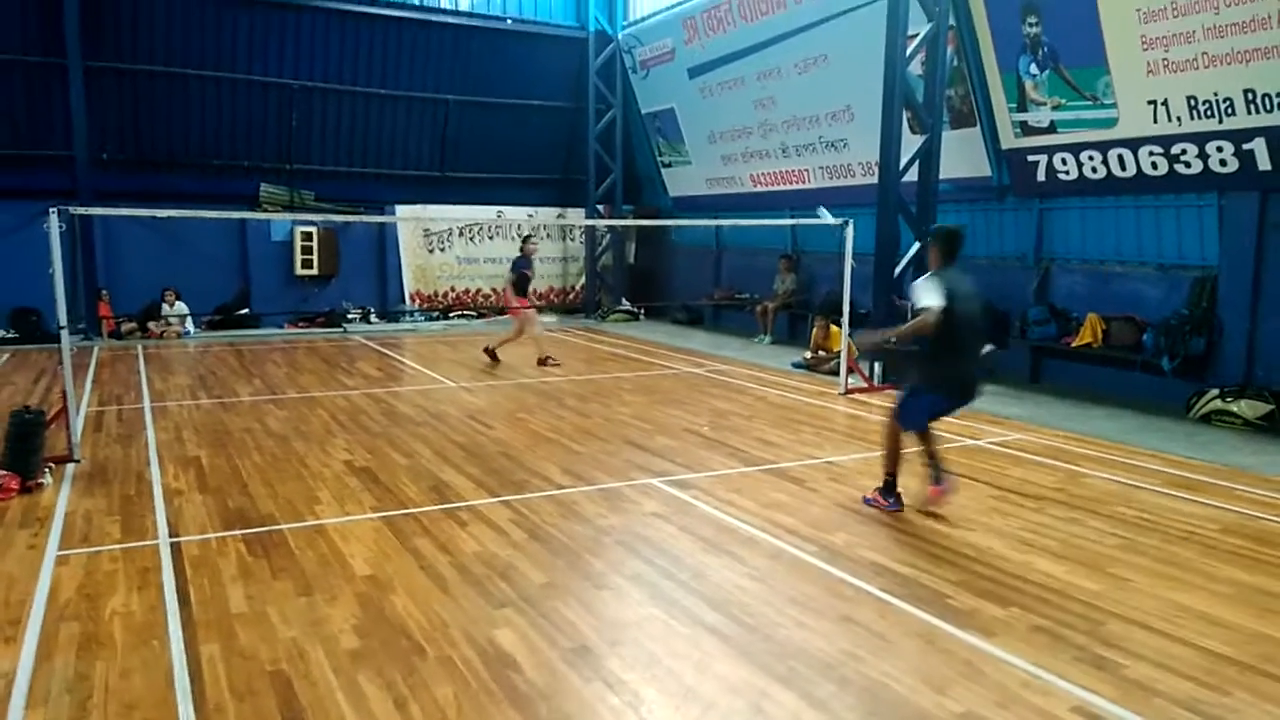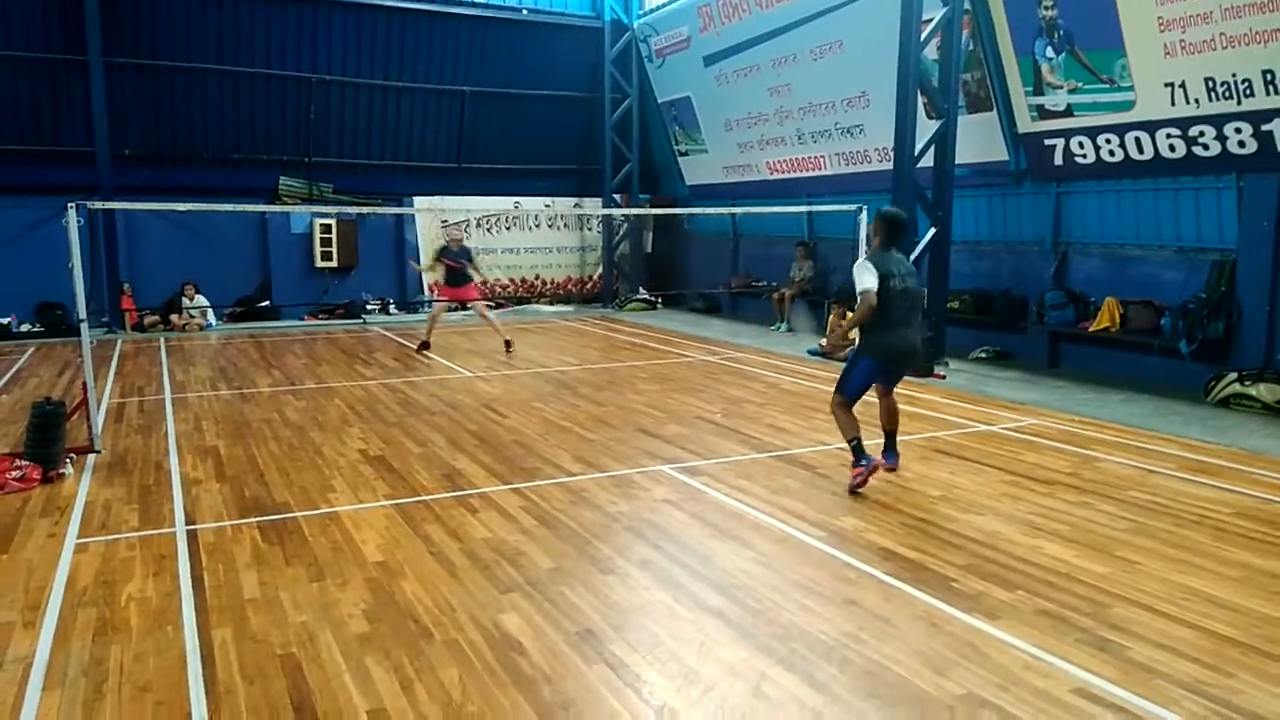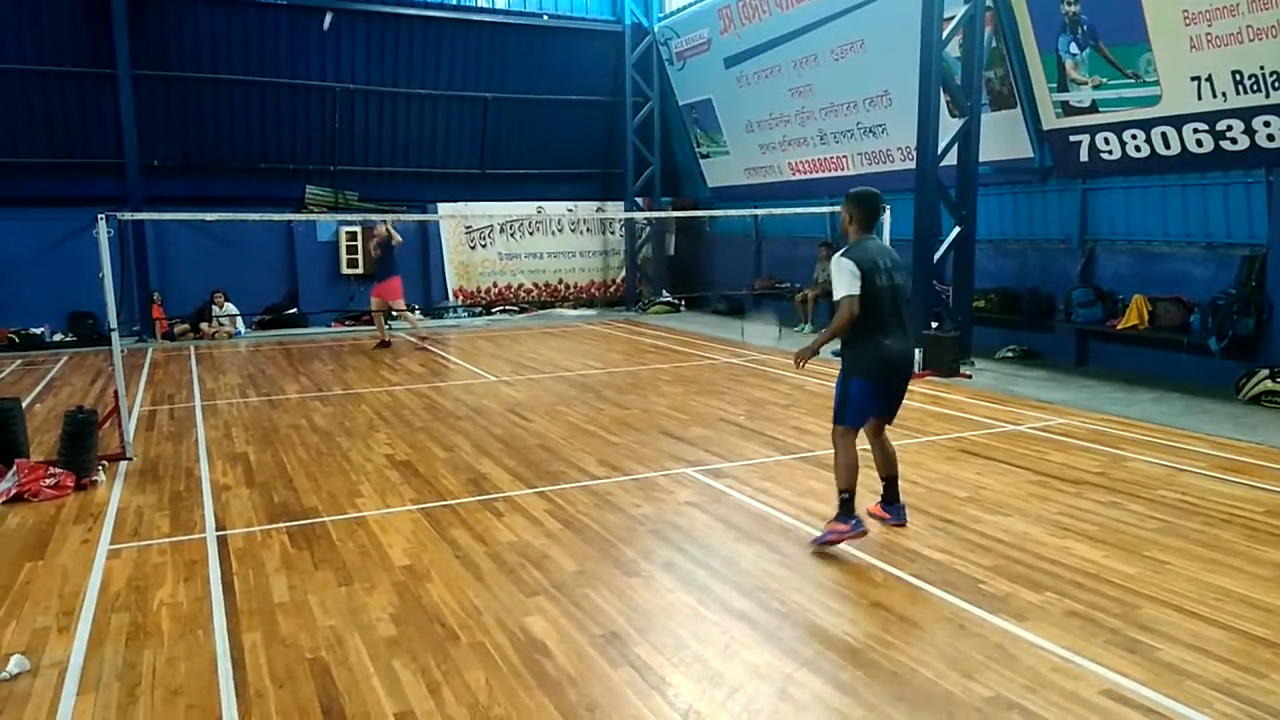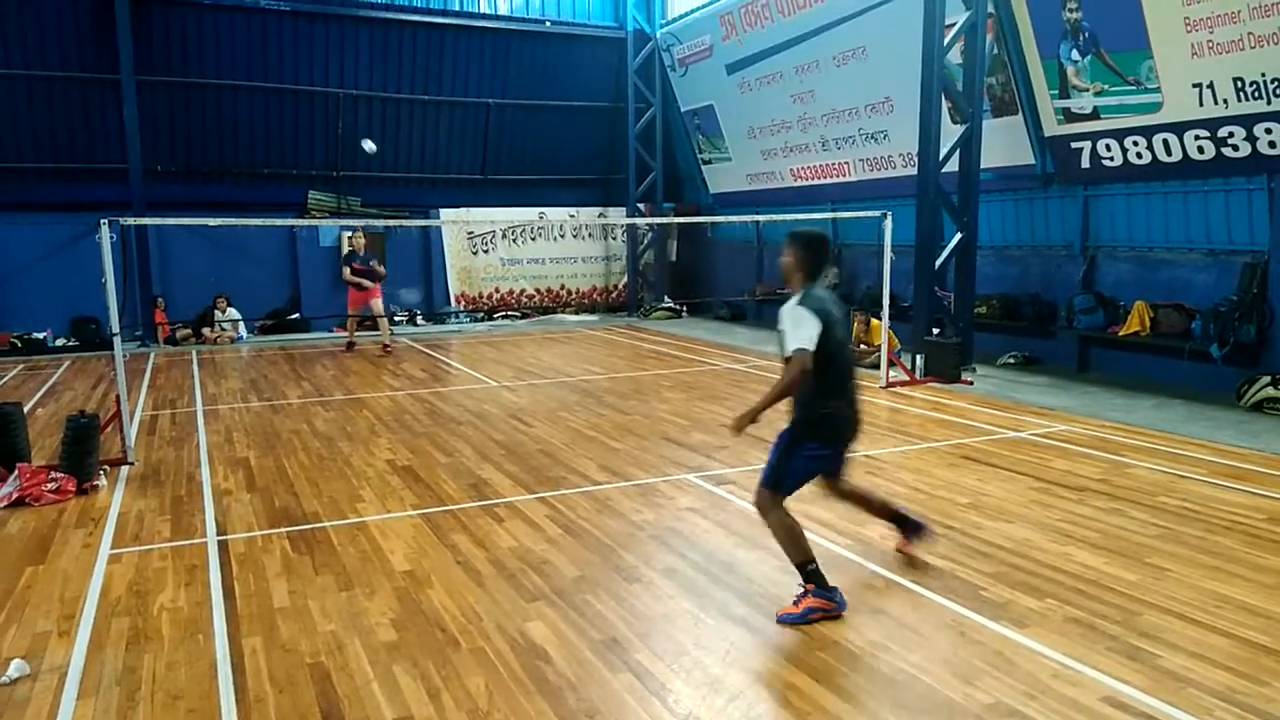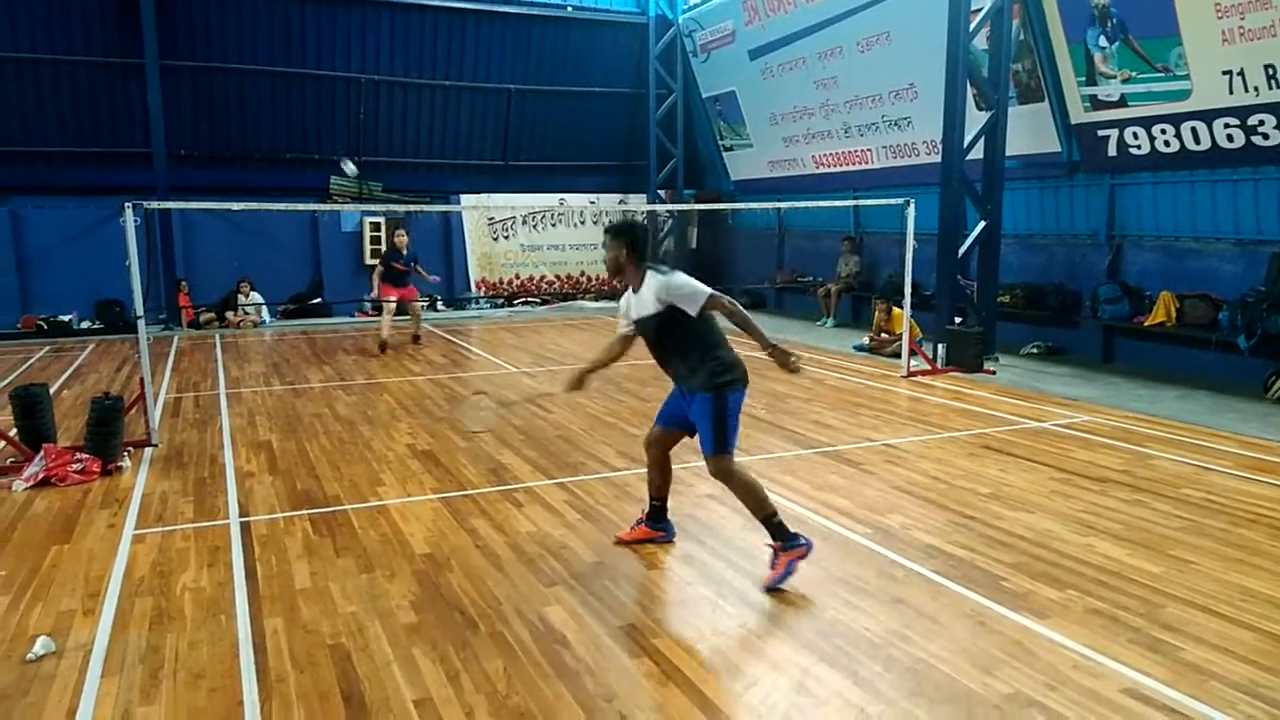
dt=0.7s
person 1, frame 1
left shoulder: (928, 283)
right shoulder: (965, 283)
left elbow: (927, 321)
left wrist: (882, 336)
left hip: (938, 379)
right hip: (967, 383)
left knee: (895, 427)
right knee: (918, 421)
left ankle: (888, 493)
right ankle: (937, 478)
person 1, frame 2
left shoulder: (867, 263)
right shoulder: (907, 266)
left elbow: (868, 303)
left wrist: (843, 330)
left hip: (878, 346)
right hip: (910, 346)
left knee: (840, 403)
right knee: (884, 392)
left ankle: (861, 459)
right ankle: (890, 453)
person 1, frame 3
left shoulder: (846, 259)
right shoulder: (891, 255)
left elbow: (849, 312)
left wrist: (815, 345)
left hip: (866, 359)
right hip: (900, 355)
left knee: (844, 433)
right knee: (875, 429)
left ankle: (846, 516)
right ankle: (891, 505)
person 1, frame 4
left shoulder: (797, 310)
right shoulder: (828, 301)
left elbow: (800, 369)
left wrist: (754, 412)
left hip: (817, 422)
right hip: (840, 416)
left knee: (768, 501)
right knee: (833, 483)
left ankle: (820, 593)
right ankle: (910, 527)
person 1, frame 5
left shoulder: (666, 283)
right shoulder: (630, 300)
left elbow: (724, 304)
right elbow: (621, 343)
left wrist: (769, 347)
right wrist: (586, 371)
left hip: (717, 382)
right hip: (689, 385)
left knee: (721, 465)
right knee: (655, 444)
left ankle: (788, 542)
right ankle: (657, 522)
